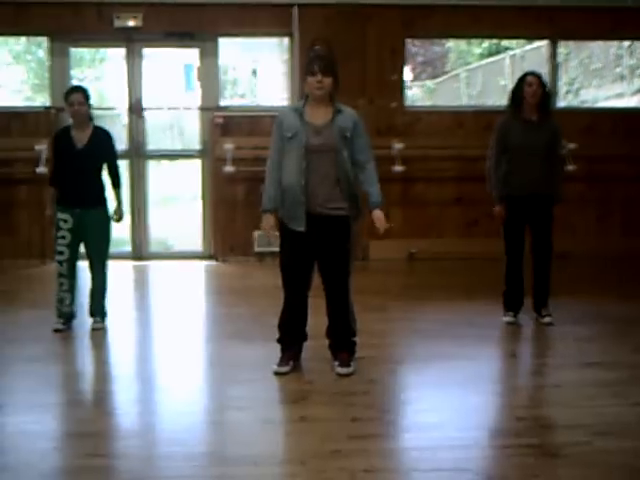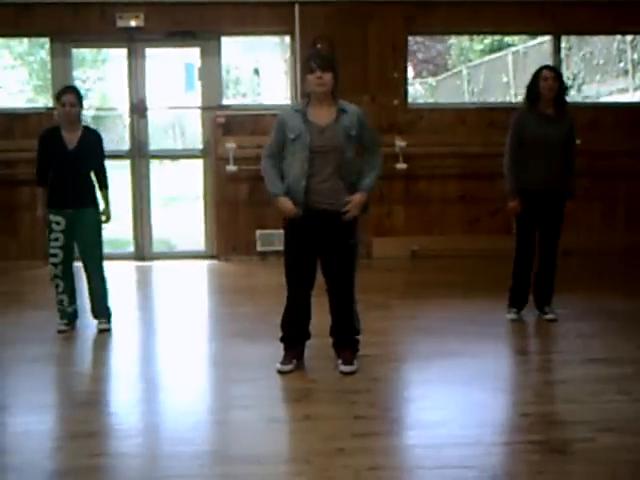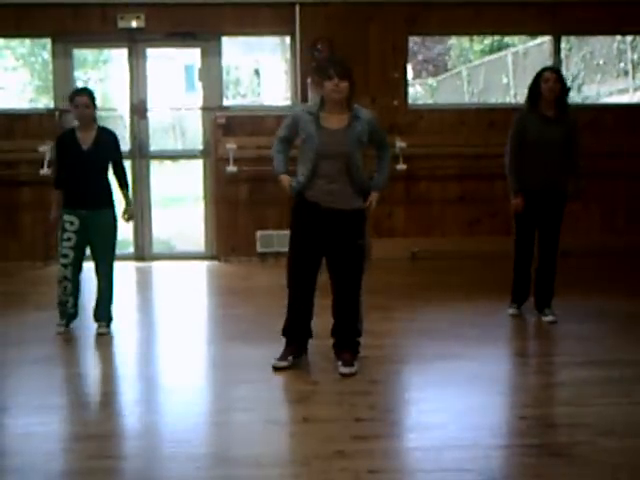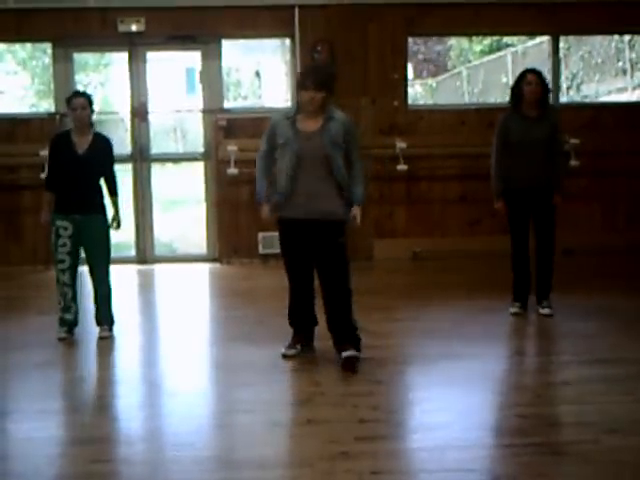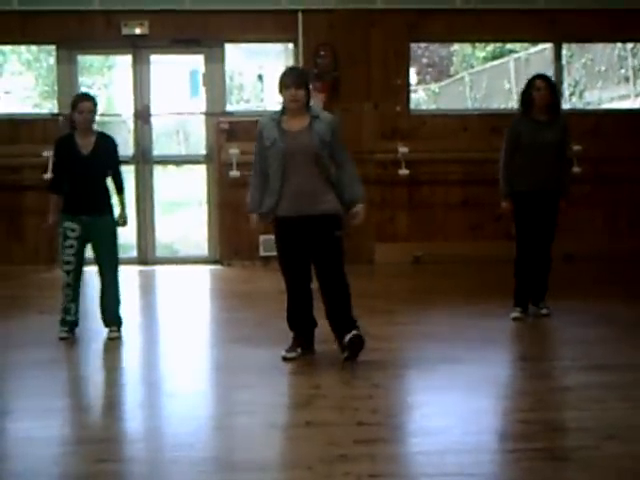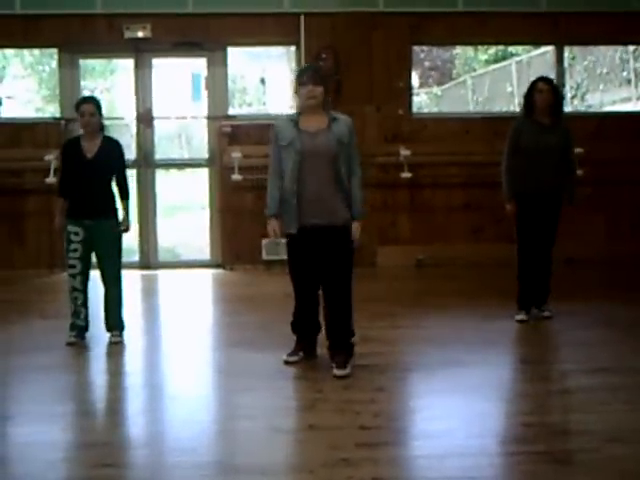
dt=0.5s
person 1, frame 1
left shoulder: (350, 119)
right shoulder: (287, 119)
left elbow: (365, 164)
right elbow: (275, 165)
left wrist: (375, 205)
right wrist: (268, 209)
left hip: (336, 215)
right hip: (295, 215)
left knee: (338, 286)
right knee: (294, 286)
left ankle: (343, 349)
right ankle: (290, 348)
person 1, frame 2
left shoulder: (353, 116)
right shoulder: (289, 118)
left elbow: (373, 154)
right elbow: (269, 158)
left wrist: (364, 191)
right wrist: (279, 195)
left hip: (341, 212)
right hip: (301, 212)
left knee: (342, 283)
right knee: (298, 284)
left ankle: (346, 347)
right ankle: (293, 347)
person 1, frame 3
left shoulder: (365, 120)
right shoulder: (302, 117)
left elbow: (384, 150)
right elbow: (281, 140)
left wrist: (377, 186)
right wrist: (281, 172)
left hip: (349, 211)
right hip: (308, 207)
left knee: (347, 282)
right knee: (300, 277)
left ankle: (347, 348)
right ankle: (293, 343)
person 1, frame 4
left shoulder: (341, 123)
right shoulder: (280, 124)
left elbow: (354, 163)
right elbow: (264, 161)
left wrist: (356, 200)
right wrist: (264, 198)
left hip: (330, 215)
right hip: (291, 215)
left knee: (335, 279)
right knee: (298, 279)
left ankle: (347, 342)
right ankle: (302, 335)
person 1, frame 5
left shoulder: (326, 122)
right shoulder: (267, 127)
left elbow: (343, 163)
right elbow: (260, 171)
left wrist: (356, 199)
right wrist: (255, 208)
left hip: (324, 210)
right hip: (286, 215)
left knee: (332, 273)
right knee: (295, 279)
left ankle: (347, 331)
right ankle: (302, 337)
person 1, frame 6
left shoulder: (343, 126)
right shoulder: (283, 129)
left elbow: (353, 172)
right elbow: (276, 174)
left wrist: (357, 215)
right wrist: (273, 215)
left hip: (336, 221)
right hip: (298, 222)
left knee: (338, 287)
right knee: (303, 286)
left ankle: (341, 350)
right ankle: (305, 341)
person 2, frame 1
left shoulder: (550, 125)
right shoulder: (507, 123)
left elbow: (556, 163)
right elbow: (494, 162)
left wrist: (555, 197)
right wrist: (498, 199)
left hip: (541, 198)
right hip: (513, 197)
left knee: (543, 252)
right knee: (514, 253)
left ankle: (541, 306)
right ankle: (511, 307)
person 2, frame 2
left shoulder: (566, 120)
right shoulder: (523, 117)
left elbow: (571, 158)
right elbow: (511, 157)
left wrist: (569, 192)
right wrist: (513, 194)
left hip: (554, 193)
right hip: (528, 192)
left knee: (549, 249)
right knee: (524, 248)
left ankle: (544, 302)
right ankle: (515, 303)
person 2, frame 3
left shoulder: (566, 121)
right shoulder: (524, 118)
left elbow: (572, 158)
right elbow: (512, 157)
left wrist: (569, 187)
right wrist: (515, 192)
left hip: (555, 194)
right hip: (527, 192)
left knee: (549, 249)
right knee: (523, 247)
left ankle: (544, 303)
right ankle: (517, 299)
person 2, frame 4
left shoulder: (550, 119)
right shoulder: (508, 120)
left elbow: (558, 156)
right elbow: (498, 158)
left wrist: (557, 189)
right wrist: (498, 194)
left hip: (543, 190)
right hip: (515, 191)
left knee: (546, 244)
right knee: (519, 245)
left ankle: (543, 297)
right ankle: (519, 298)
person 2, frame 5
left shoulder: (559, 124)
right shoulder: (519, 123)
left elbow: (565, 160)
right elbow: (506, 160)
left wrist: (563, 193)
right wrist: (506, 194)
left hip: (549, 194)
right hip: (523, 194)
left knee: (544, 247)
right knee: (524, 247)
left ankle: (539, 297)
right ankle: (520, 302)
person 2, frame 6
left shoulder: (561, 128)
right shoulder: (521, 126)
left elbow: (569, 164)
right elbow: (508, 163)
left wrist: (568, 194)
right wrist: (509, 197)
left hip: (551, 197)
right hip: (526, 196)
left knee: (545, 249)
right knee: (526, 249)
left ankle: (541, 300)
right ankle: (524, 304)
person 3, frame 1
left shoulder: (103, 136)
right shoulder: (60, 137)
left elbow: (113, 171)
right elbow: (55, 173)
left wrist: (119, 203)
right wrist: (51, 204)
left hip: (95, 207)
right hip: (66, 207)
left knee: (97, 262)
right knee: (64, 262)
left ankle: (98, 314)
right ankle: (64, 315)
person 3, frame 2
left shoulder: (92, 137)
right shoulder: (48, 137)
left elbow: (100, 172)
right elbow: (42, 173)
left wrist: (107, 204)
right wrist: (41, 205)
left hip: (86, 207)
right hip: (58, 208)
left knee: (93, 261)
right knee: (59, 263)
left ankle: (103, 315)
right ankle: (67, 315)
person 3, frame 3
left shoulder: (108, 137)
right shoulder: (64, 139)
left elbow: (119, 171)
right elbow: (60, 175)
left wrist: (128, 203)
right wrist: (56, 207)
left hip: (102, 208)
right hip: (72, 209)
left knee: (104, 265)
right knee: (67, 264)
left ankle: (103, 318)
right ankle: (66, 315)
person 3, frame 4
left shoulder: (103, 142)
right shoulder: (59, 142)
left elbow: (109, 177)
right elbow: (51, 178)
left wrist: (116, 210)
right wrist: (46, 209)
left hip: (94, 213)
right hip: (64, 214)
left knee: (100, 268)
right knee: (64, 269)
left ankle: (105, 322)
right ankle: (67, 323)
person 3, frame 5
left shoulder: (107, 142)
right shoulder: (63, 144)
left elbow: (116, 176)
right elbow: (57, 181)
left wrist: (123, 208)
right wrist: (53, 212)
left hip: (102, 213)
right hip: (72, 215)
left knee: (108, 269)
right knee: (70, 270)
left ankle: (113, 322)
right ankle: (68, 322)
person 3, frame 6
left shoulder: (112, 146)
right shoulder: (69, 147)
left elbow: (121, 182)
right elbow: (64, 184)
left wrist: (126, 215)
right wrist: (60, 215)
left hip: (106, 218)
right hip: (76, 219)
left knee: (111, 274)
right knee: (76, 275)
left ankle: (115, 327)
right ankle: (78, 327)
